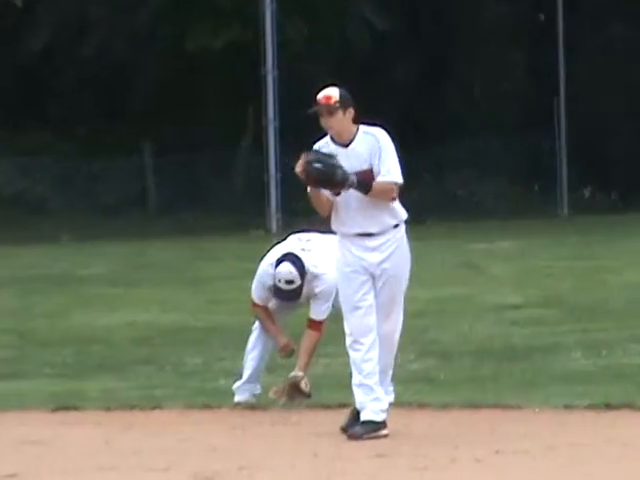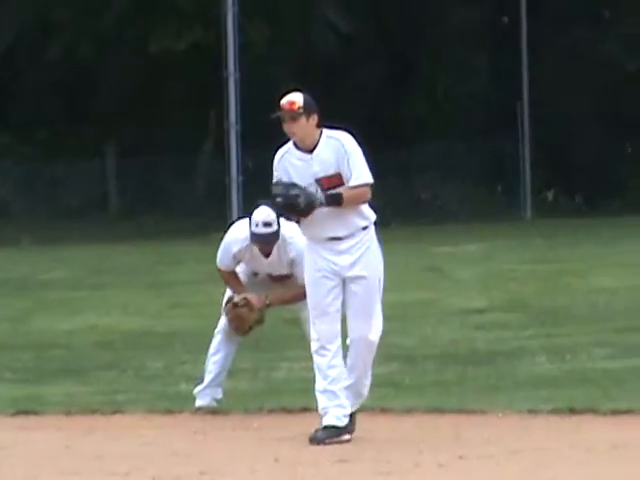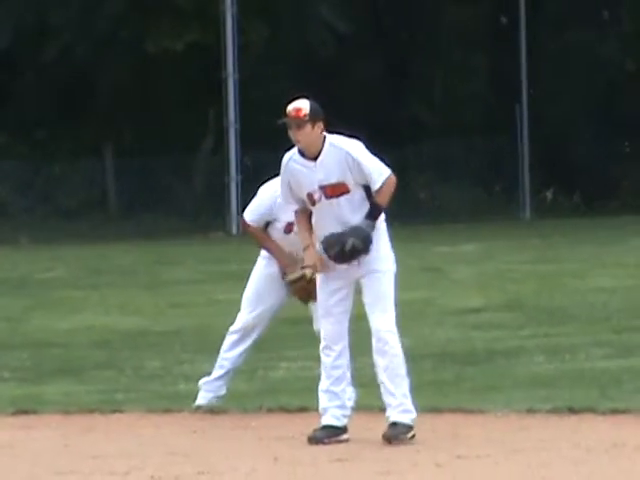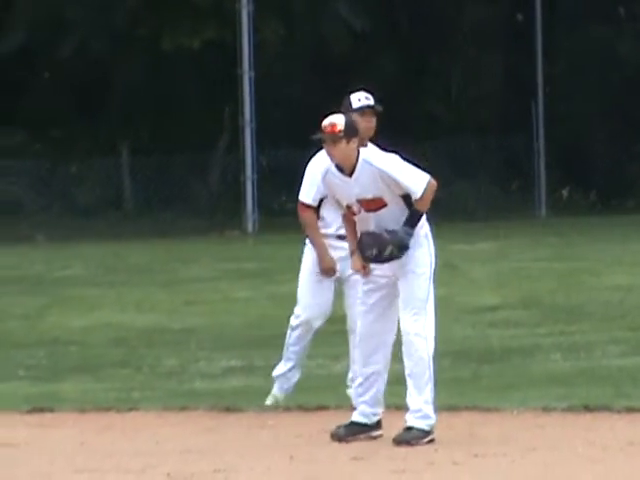
dt=0.4s
person 1, frame 1
left shoulder: (376, 138)
right shoulder: (320, 151)
left elbow: (390, 190)
right elbow: (324, 210)
left wrist: (351, 182)
right wrist: (312, 184)
left hip: (389, 242)
right hip: (351, 246)
left knee: (387, 328)
right knee: (359, 331)
left ankle: (375, 400)
right ankle: (372, 411)
person 1, frame 2
left shoulder: (341, 142)
right shoulder: (283, 160)
left elbow: (364, 191)
left wrist: (322, 200)
left hip: (359, 244)
right hip: (318, 251)
left knee: (366, 332)
right knee: (324, 336)
left ankle: (351, 402)
right ankle: (335, 417)
person 1, frame 3
left shoulder: (347, 150)
right shoulder: (290, 165)
left elbow: (388, 181)
left wrist: (370, 221)
right wrist: (309, 246)
left hip: (371, 246)
right hip: (331, 253)
left knee: (383, 329)
right knee: (331, 336)
left ankle: (402, 417)
right ankle: (334, 419)
person 1, frame 4
left shoulder: (382, 164)
right shoulder: (330, 177)
left elbow: (428, 185)
left wrist: (409, 228)
right wrist: (355, 252)
left hip: (412, 247)
left knee: (414, 329)
right knee: (369, 332)
left ankle: (421, 421)
right ankle: (366, 417)
person 2, frame 1
left shoulder: (323, 277)
right shoulder: (267, 269)
left elbow: (314, 327)
right elbow: (259, 306)
left wrist: (300, 370)
right wrist: (280, 337)
right knee: (265, 324)
right ankle: (246, 389)
person 2, frame 2
left shoulder: (296, 243)
right shoulder: (236, 238)
right elbow: (224, 270)
left wrist: (268, 302)
left hip: (295, 284)
right hip: (252, 279)
right knee: (228, 327)
right ankle: (208, 394)
person 2, frame 3
right shoulder: (276, 190)
right elbow: (250, 225)
right wrist: (281, 258)
right hip: (276, 266)
right knee: (248, 323)
right ankle: (212, 391)
person 2, frame 4
right shoulder: (324, 162)
right elbow: (305, 210)
right wrist: (321, 254)
right hip: (324, 247)
right knee: (308, 315)
right ankle: (283, 383)
